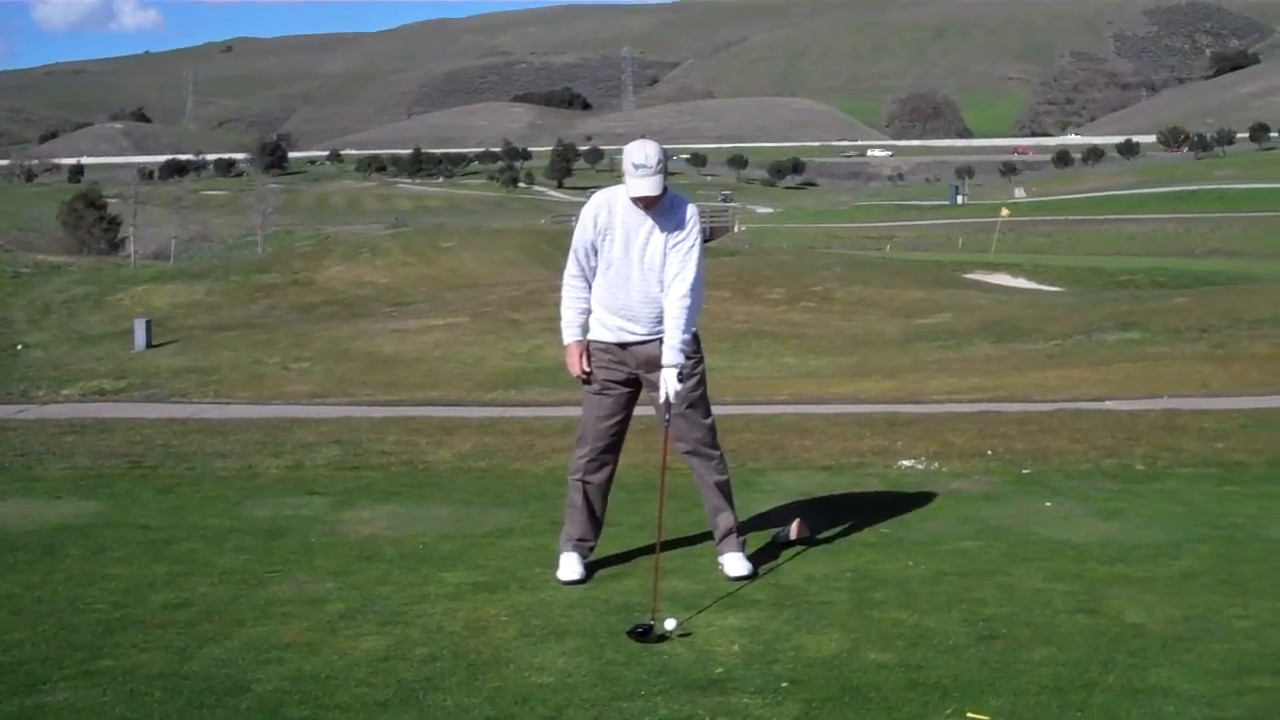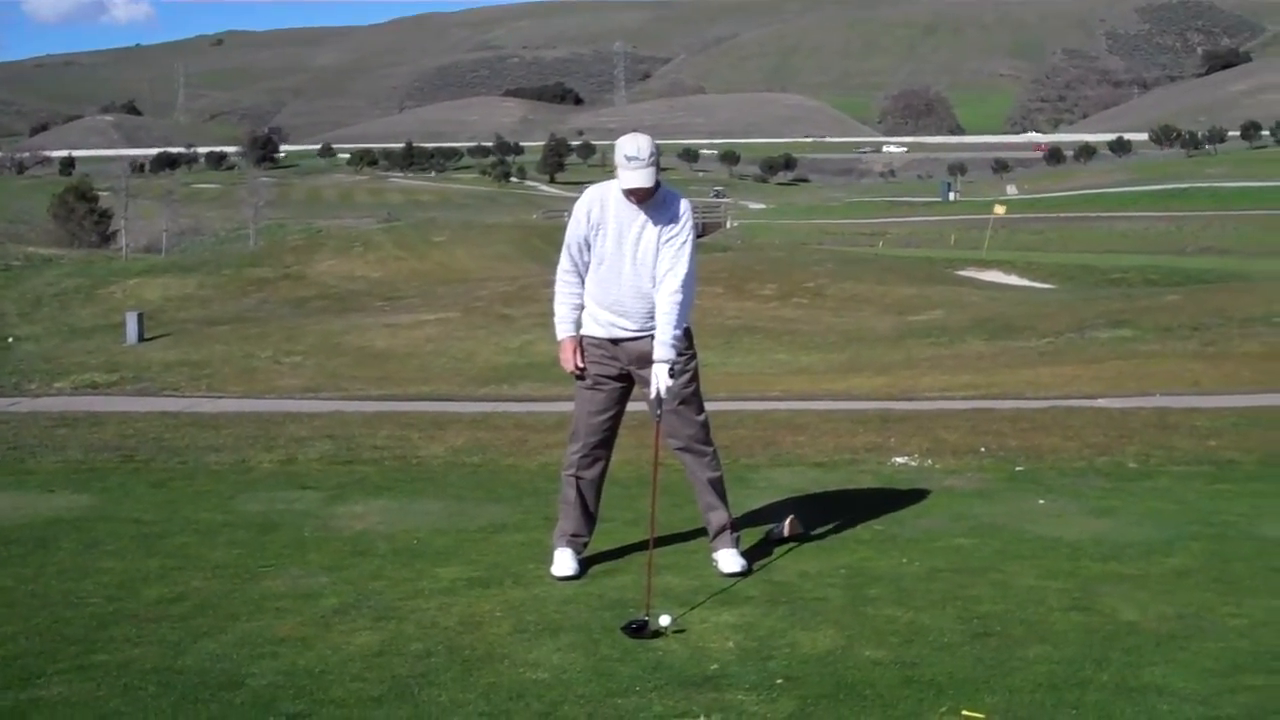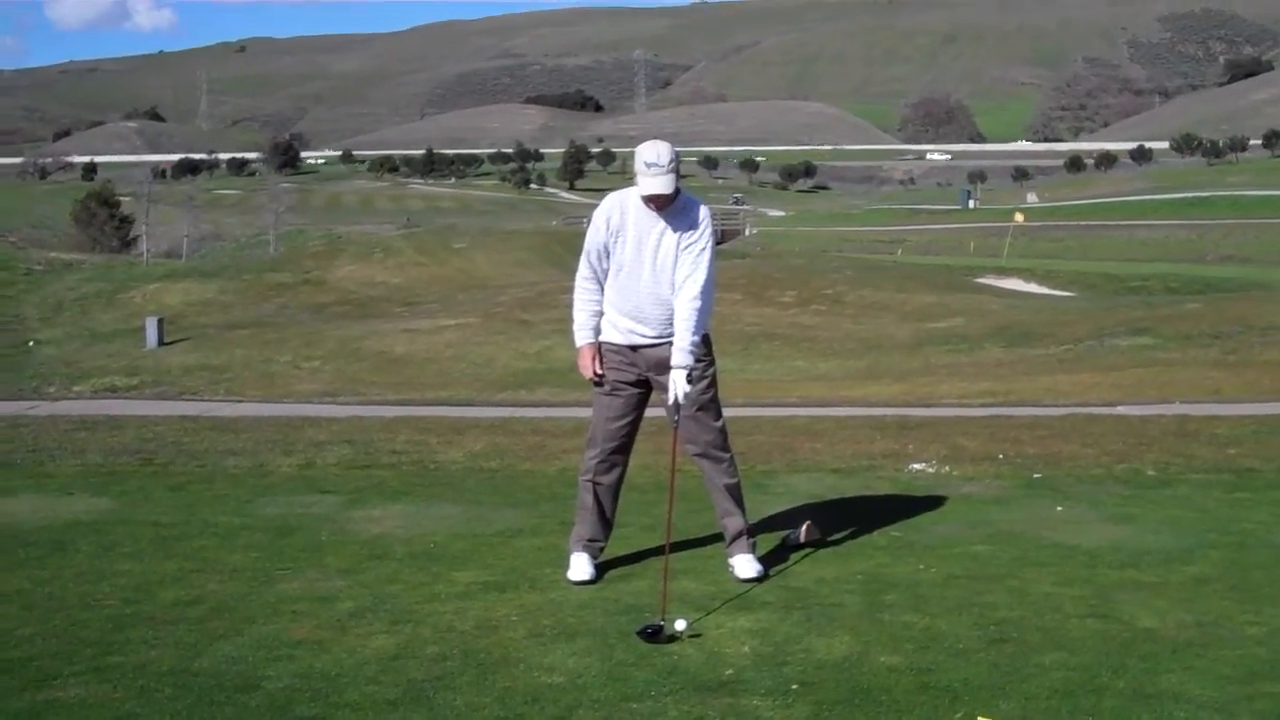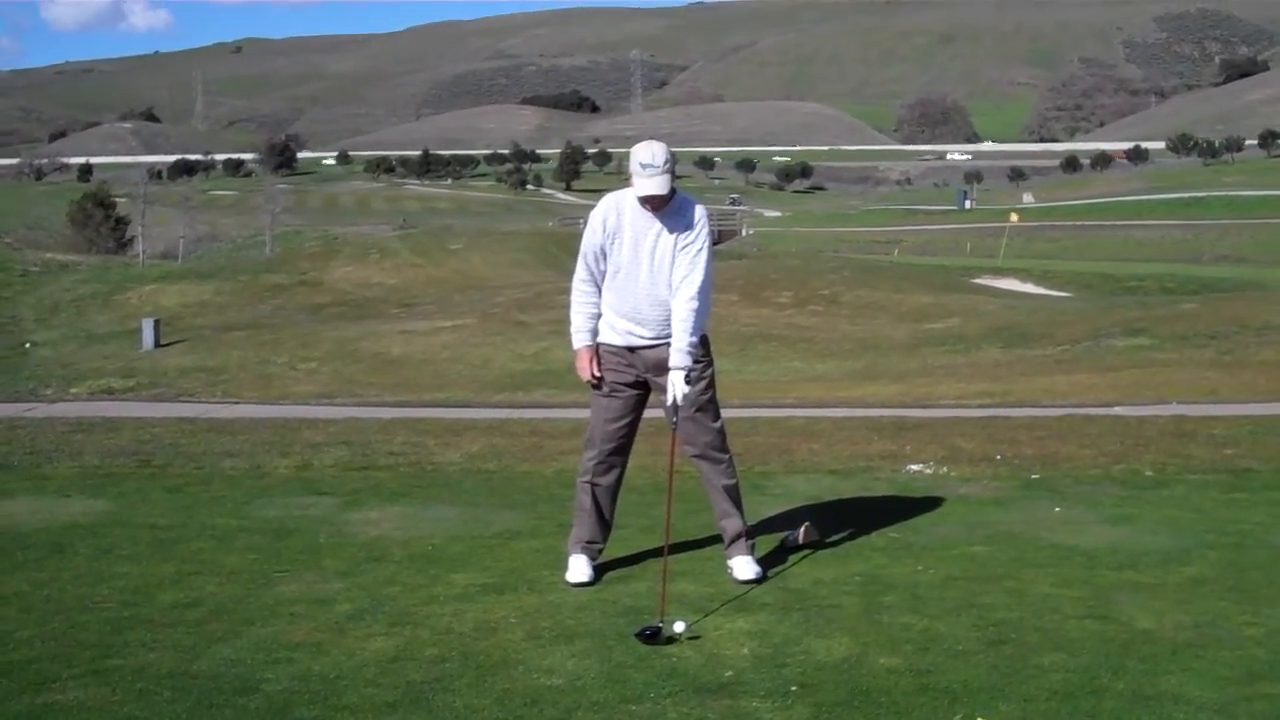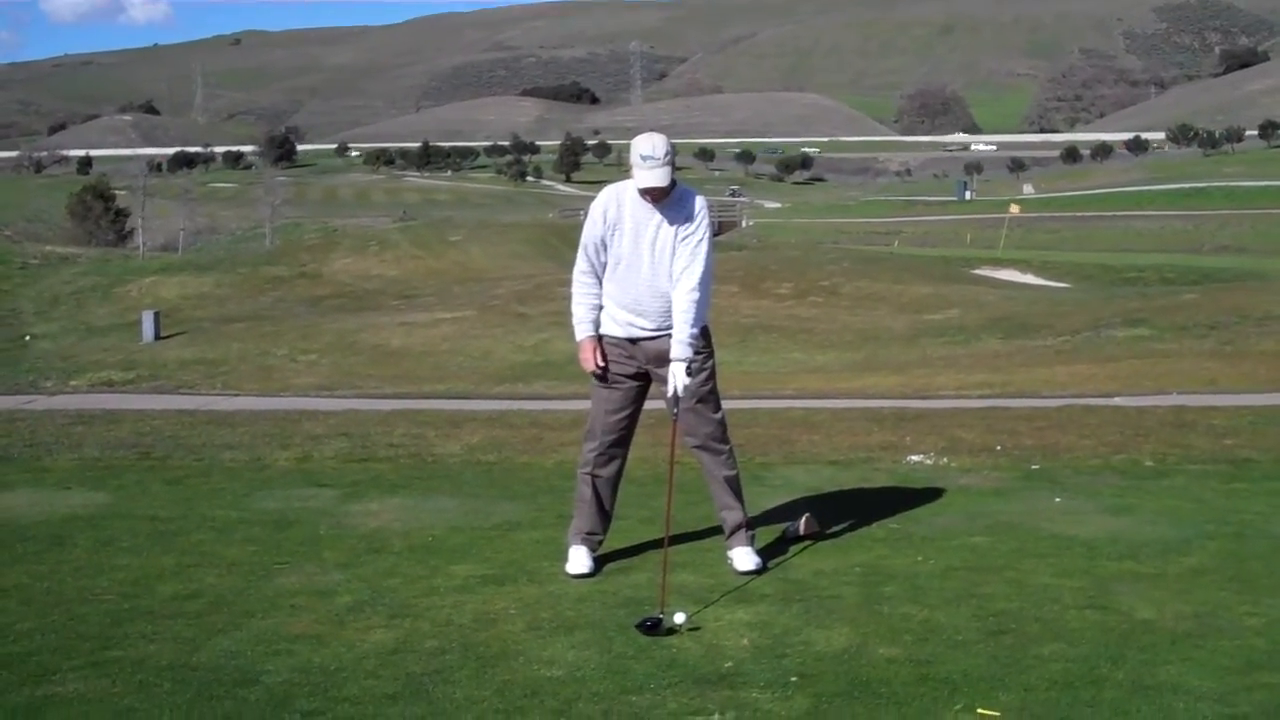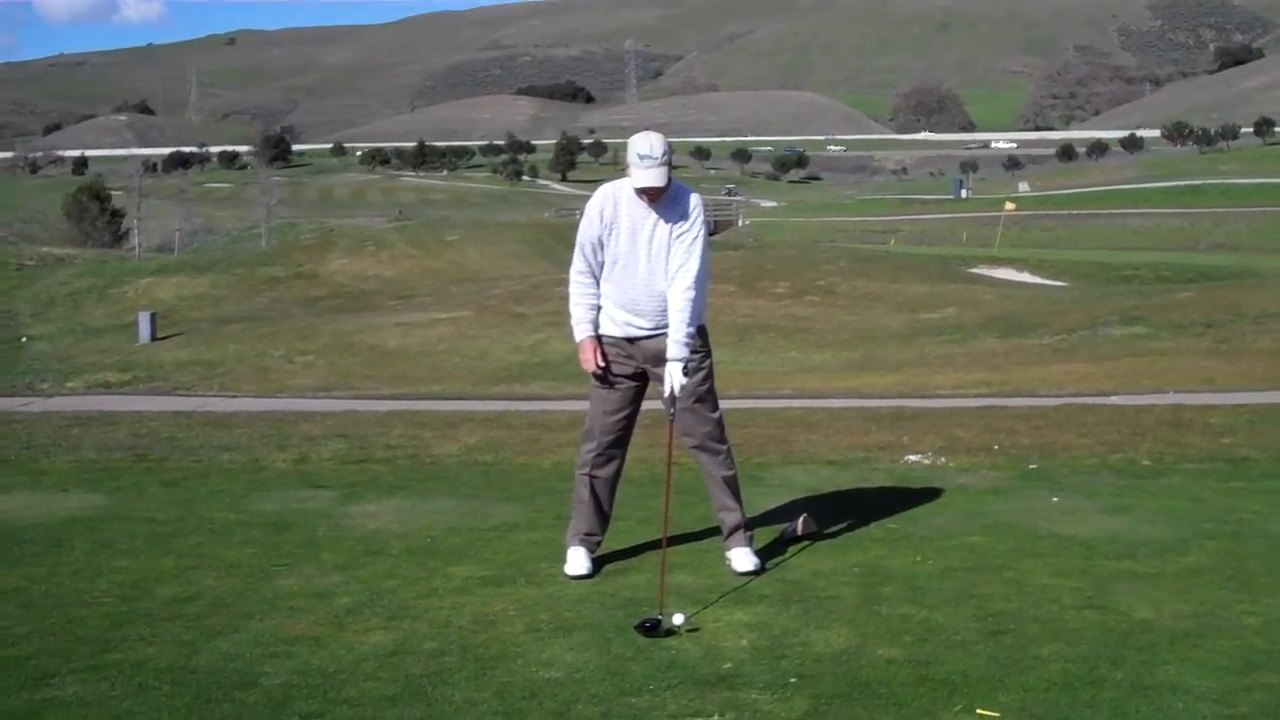
dt=0.2s
person 1, frame 1
left shoulder: (685, 214)
right shoulder: (600, 207)
left elbow: (682, 290)
right elbow: (578, 275)
left wrist: (672, 360)
right wrist: (573, 336)
left hip: (670, 345)
right hip: (608, 346)
left knee: (701, 444)
right knee: (593, 448)
left ankle: (729, 542)
right ankle: (574, 547)
person 1, frame 2
left shoulder: (677, 209)
right shoulder: (592, 202)
left elbow: (673, 285)
right elbow: (570, 270)
left wrist: (663, 355)
right wrist: (567, 332)
left hip: (662, 341)
right hip: (601, 341)
left knee: (693, 440)
right knee: (586, 444)
left ankle: (723, 540)
right ankle: (568, 543)
person 1, frame 3
left shoulder: (697, 216)
right shoulder: (613, 209)
left elbow: (693, 292)
right elbow: (590, 277)
left wrist: (681, 362)
right wrist: (586, 338)
left hip: (681, 347)
right hip: (620, 348)
left knee: (711, 445)
right knee: (604, 449)
left ankle: (740, 544)
right ankle: (585, 547)
person 1, frame 4
left shoulder: (693, 217)
right shoulder: (609, 211)
left elbow: (690, 293)
right elbow: (586, 279)
left wrist: (679, 362)
right wrist: (583, 341)
left hip: (679, 348)
right hip: (618, 349)
left knee: (709, 447)
right knee: (602, 451)
left ankle: (738, 546)
right ankle: (583, 549)
person 1, frame 5
left shoulder: (694, 207)
right shoulder: (609, 202)
left elbow: (690, 283)
right elbow: (587, 271)
left wrist: (681, 354)
right wrist: (586, 333)
left hip: (680, 340)
right hip: (619, 340)
left knee: (710, 438)
right knee: (602, 442)
left ankle: (739, 538)
right ankle: (583, 541)
person 1, frame 6
left shoulder: (689, 205)
right shoulder: (605, 201)
left elbow: (685, 282)
right elbow: (584, 271)
left wrist: (677, 354)
right wrist: (585, 333)
left hip: (678, 340)
right hip: (617, 340)
left knee: (708, 438)
right knee: (600, 442)
left ankle: (737, 538)
right ankle: (582, 542)
